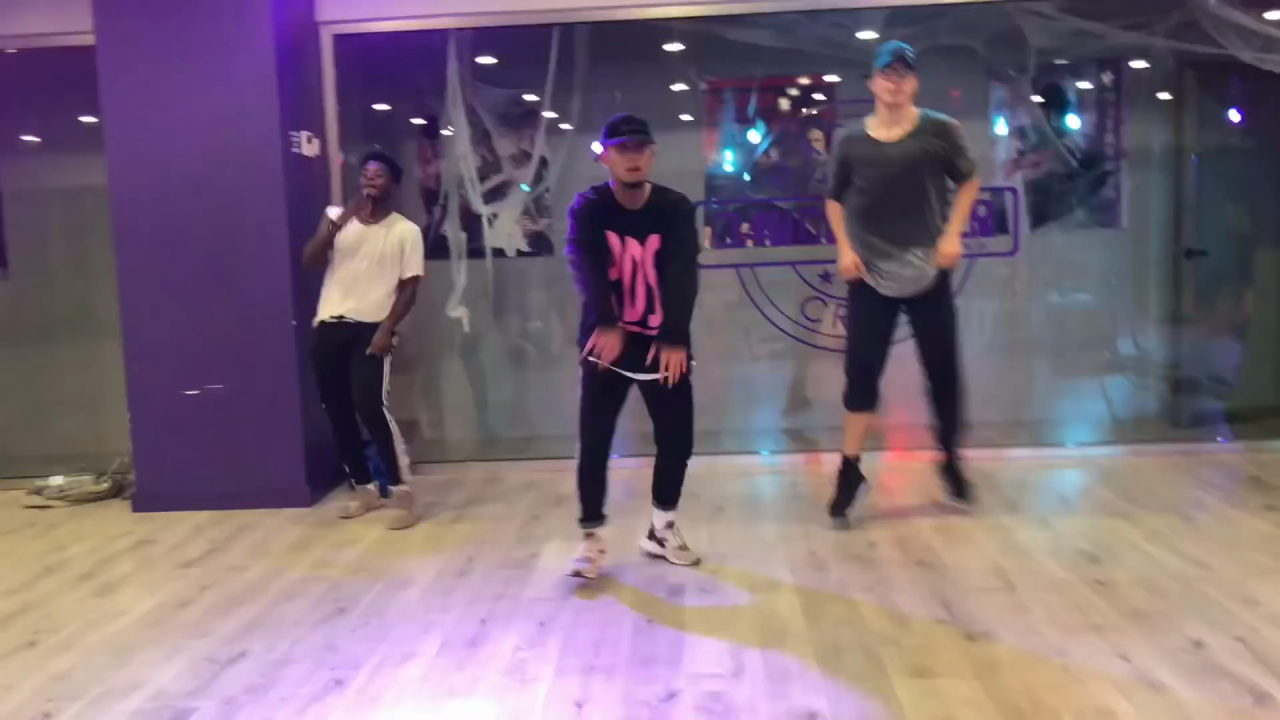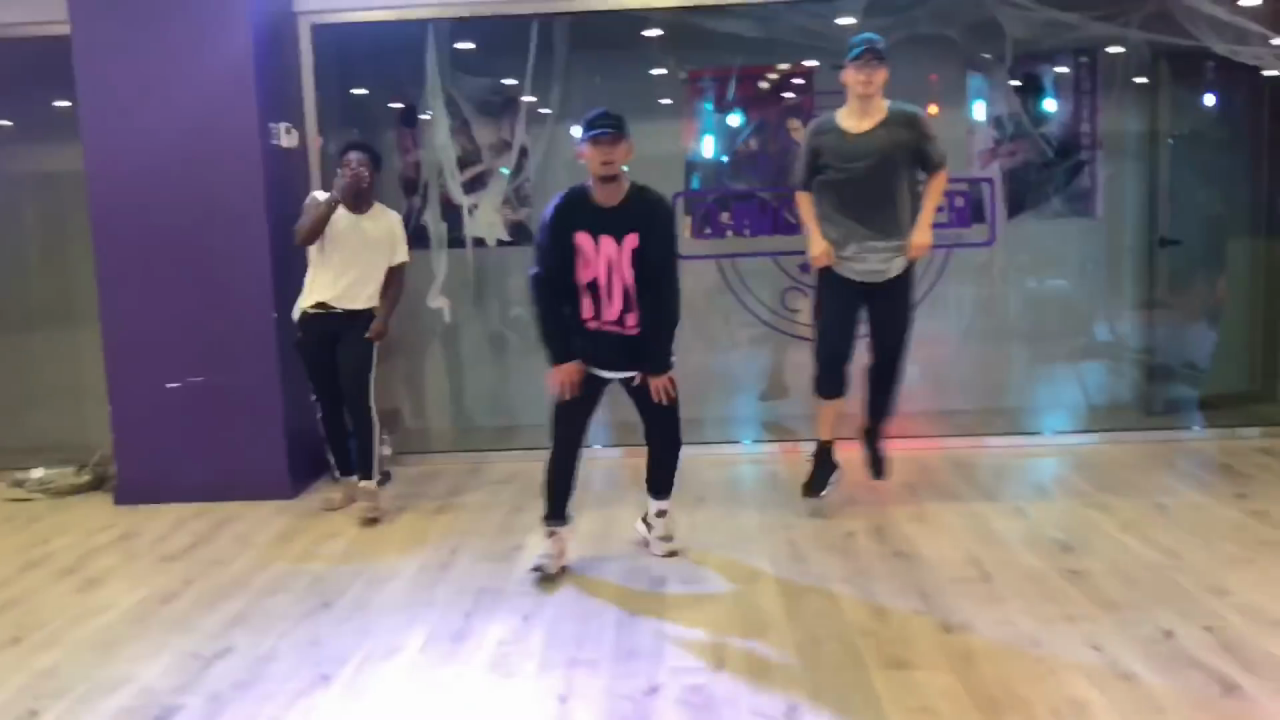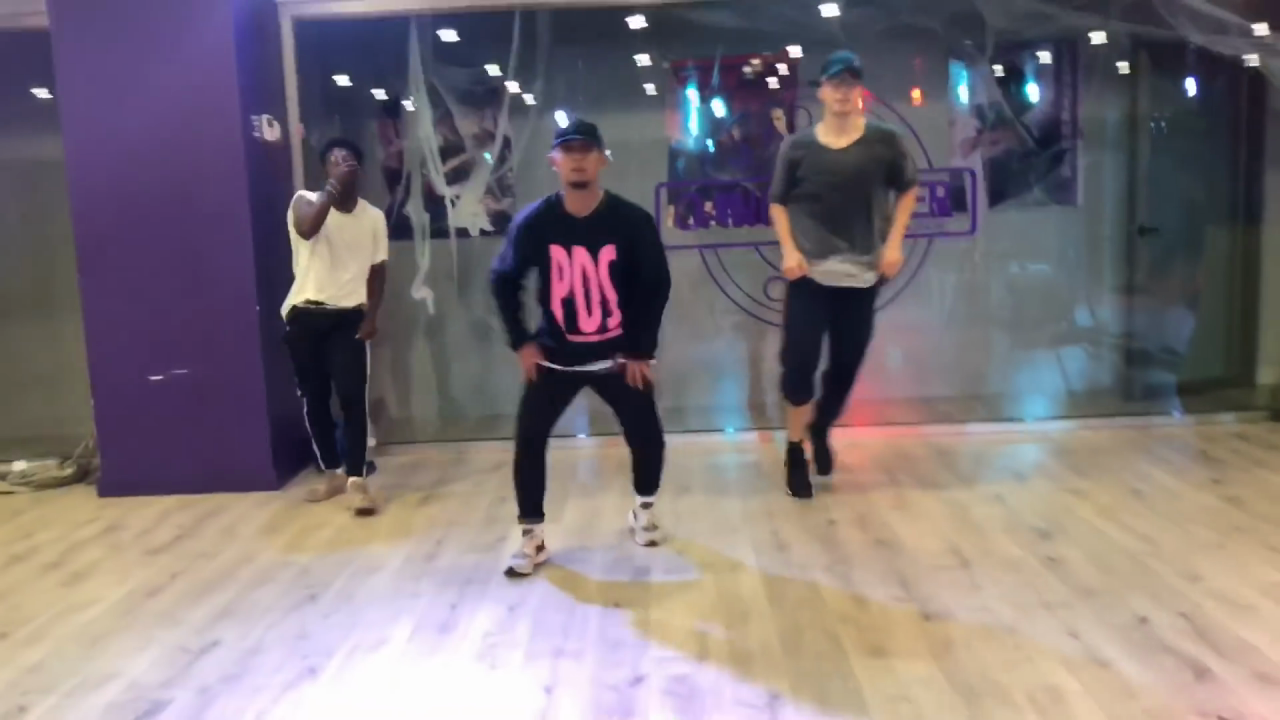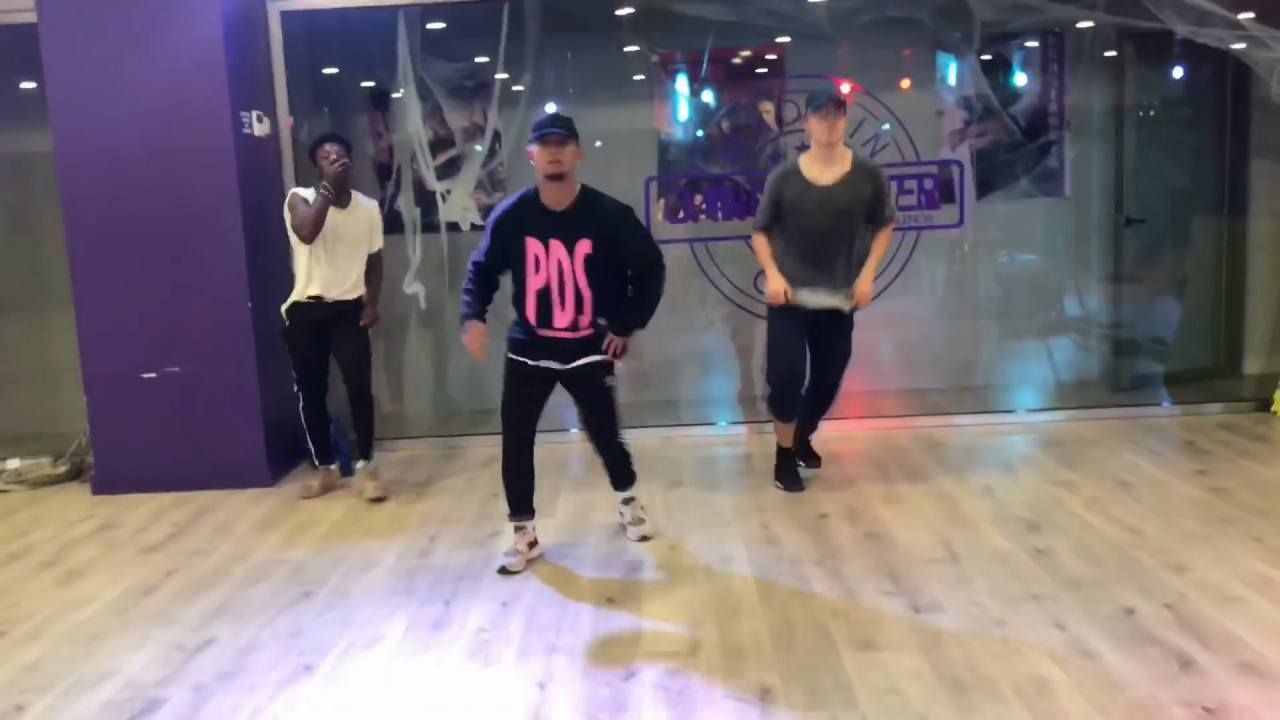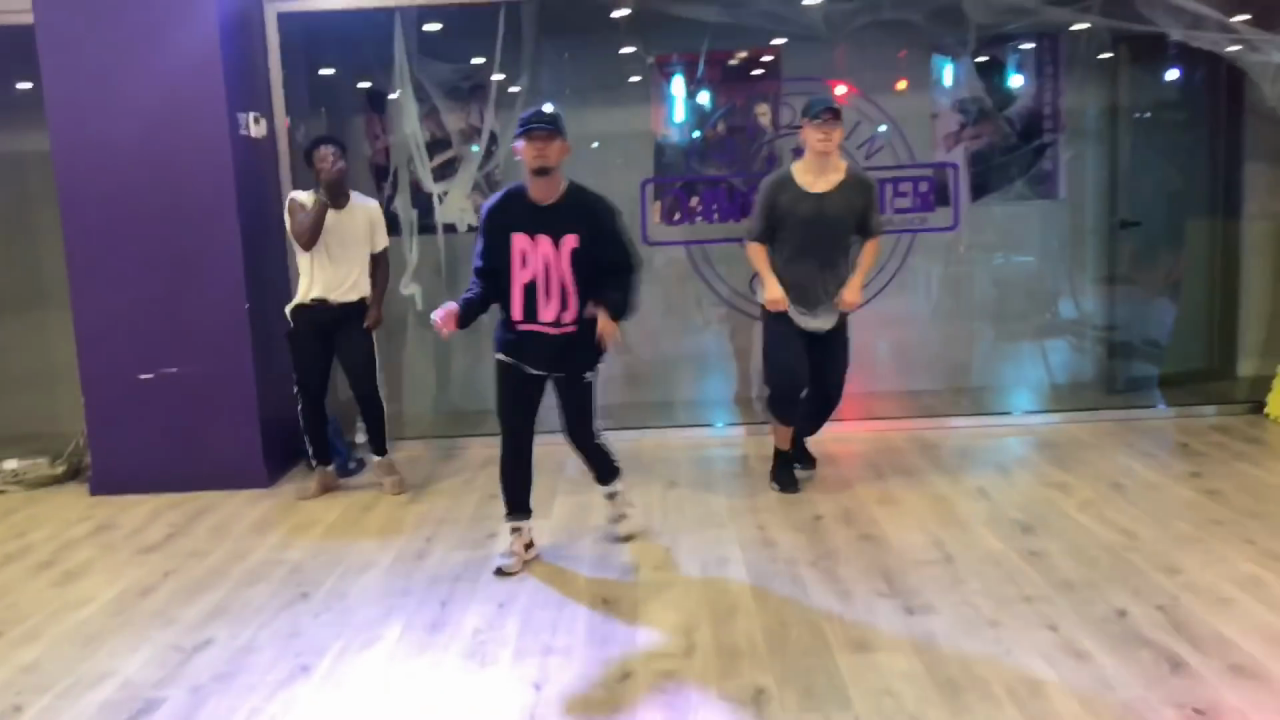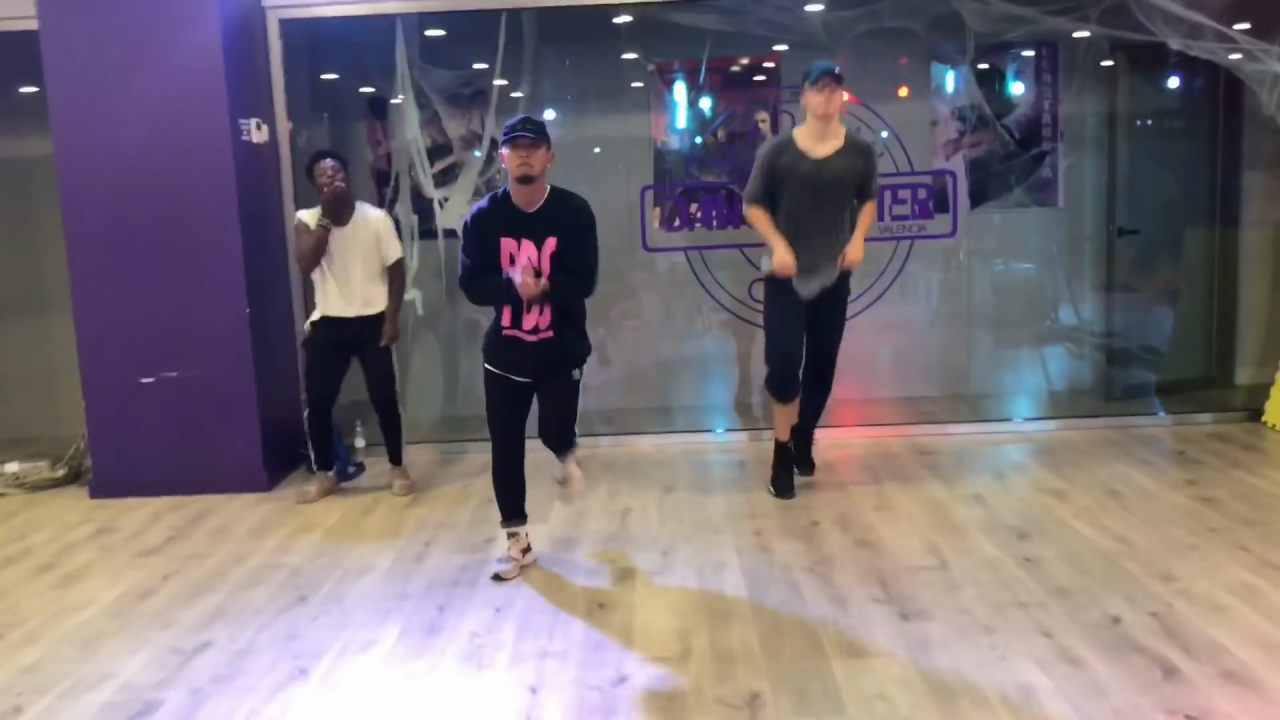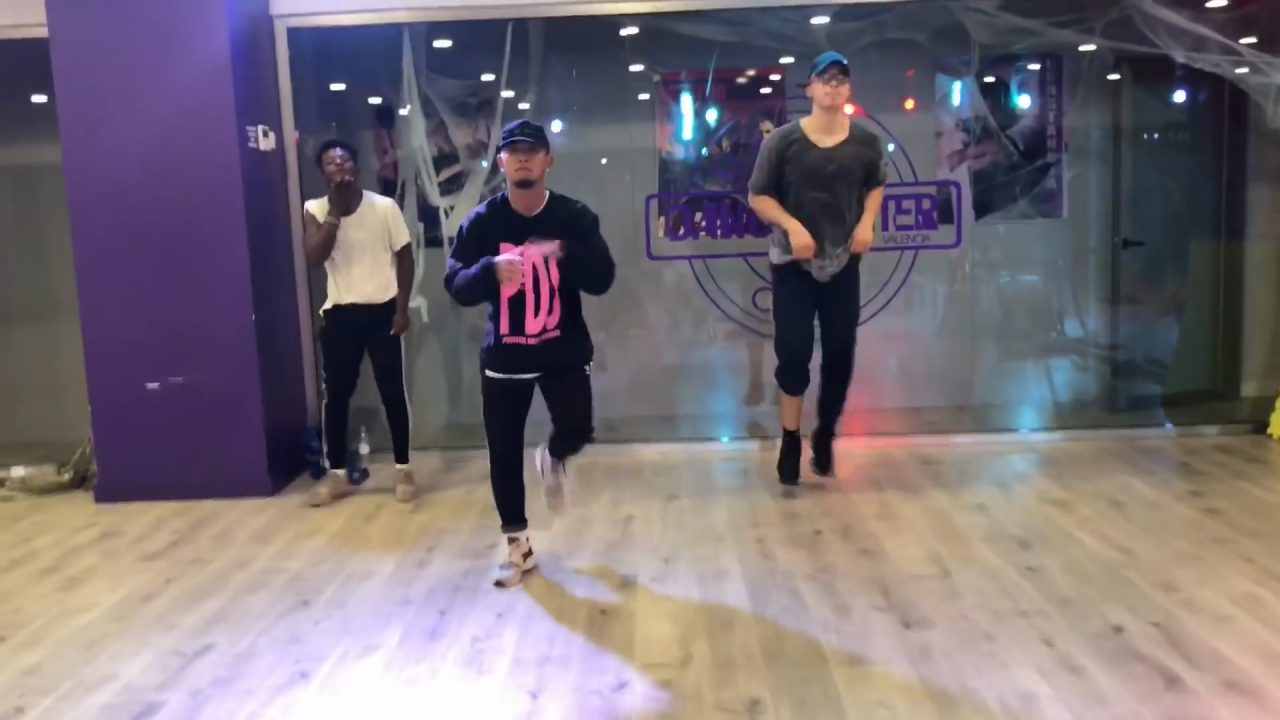
dt=0.1s
person 1, frame 1
left shoulder: (676, 210)
right shoulder: (588, 207)
left elbow: (682, 276)
right elbow: (585, 267)
left wrist: (676, 339)
right wrist: (603, 326)
left hip: (662, 346)
right hip: (607, 346)
left knee: (677, 439)
right knee: (595, 441)
left ankle: (661, 530)
right ankle: (593, 539)
person 1, frame 2
left shoulder: (654, 210)
right shoulder: (564, 210)
left elbow: (662, 287)
right elbow: (546, 285)
left wrist: (659, 360)
right wrist: (561, 355)
left hip: (640, 346)
right hip: (581, 347)
left knee: (666, 434)
right knee: (565, 442)
left ankle: (656, 517)
right ankle: (556, 536)
person 1, frame 3
left shoulder: (632, 221)
right shoulder: (534, 221)
left elbow: (656, 285)
right elbow: (505, 279)
left wrist: (643, 348)
right wrist: (520, 339)
left hip: (616, 353)
right hip: (556, 353)
left knee: (646, 435)
right knee: (530, 439)
left ankle: (644, 510)
right ankle: (532, 535)
person 1, frame 4
left shoulder: (610, 215)
right shoulder: (511, 215)
left elbow: (650, 270)
right elbow: (483, 270)
left wrist: (627, 326)
right wrist: (473, 315)
left hip: (590, 349)
right hip: (530, 348)
left knee: (605, 436)
right knee: (515, 439)
left ankle: (627, 502)
right ankle: (523, 533)
person 1, frame 5
left shoulder: (592, 208)
right shoulder: (499, 211)
left elbow: (621, 268)
right elbow: (486, 278)
left wrist: (611, 309)
right wrist: (460, 310)
left hip: (574, 346)
right hip: (517, 346)
left knee: (581, 433)
right knee: (515, 439)
left ankle: (613, 491)
right ankle: (520, 535)
person 1, frame 6
left shoulder: (574, 212)
right shoulder: (484, 217)
left elbow: (582, 282)
right elbow: (474, 285)
left wrist: (541, 289)
right wrist: (514, 285)
left hip: (560, 350)
right hip: (505, 353)
left knee: (555, 432)
right knee: (506, 447)
left ankle: (564, 454)
right ankle: (516, 540)
person 1, frame 7
left shoulder: (572, 215)
right shoulder: (481, 221)
left elbow: (600, 280)
right elbow: (458, 286)
left wrist: (576, 256)
right wrist: (496, 267)
left hip: (563, 350)
right hip: (504, 355)
left knee: (576, 430)
right knee: (504, 453)
left ankle: (553, 463)
right ankle: (517, 546)
person 2, frame 1
left shoulder: (939, 131)
right shoulder: (851, 141)
left elbow: (968, 181)
right elbow: (834, 198)
left wrist: (953, 234)
right wrist: (844, 247)
left hip: (928, 270)
right hip: (870, 273)
left knee: (942, 368)
right knee: (862, 368)
left ankle: (949, 460)
right ankle: (850, 470)
person 2, frame 2
left shoulder: (908, 122)
right shoulder: (821, 130)
left elbow: (937, 171)
right elbow: (803, 189)
left wrist: (924, 225)
right wrist: (814, 236)
left hip: (894, 258)
right hip: (838, 261)
left knee: (889, 355)
right knee: (831, 353)
left ankle: (873, 436)
right ankle: (824, 454)
person 2, frame 3
left shoulder: (885, 141)
right shoulder: (798, 146)
left elbow: (907, 191)
right elbow: (778, 201)
left wrist: (895, 242)
right wrist: (788, 248)
left hip: (862, 273)
right hip: (809, 272)
left knee: (846, 363)
right knee: (799, 359)
left ankle: (819, 432)
right ankle: (796, 452)
person 2, frame 4
left shoulder: (867, 175)
right shoulder: (784, 176)
left elbow: (883, 225)
right elbow: (761, 232)
left wrist: (868, 274)
right wrist: (771, 275)
left hip: (838, 297)
right hip: (790, 297)
left knee: (826, 383)
right knee: (785, 378)
left ankle: (802, 439)
right ankle: (786, 457)
person 2, frame 5
left shoulder: (860, 185)
right shoulder: (778, 185)
left elbow: (870, 236)
right elbow: (755, 240)
left wrist: (857, 282)
right wrist: (768, 282)
left hip: (832, 304)
right hip: (785, 305)
left knee: (827, 392)
right knee: (785, 382)
left ankle: (797, 440)
right ankle: (783, 458)
person 2, frame 6
left shoulder: (859, 151)
right shoulder: (777, 149)
left elbow: (868, 199)
right elbow: (753, 205)
left wrist: (857, 240)
right wrist: (777, 245)
left hip: (832, 274)
right hip: (786, 275)
left knee: (822, 365)
right knee: (784, 359)
left ankle: (803, 438)
right ankle: (782, 451)
person 2, frame 7
left shoulder: (866, 141)
right shoulder: (784, 140)
left elbow: (875, 186)
right elbow: (757, 196)
left wrist: (867, 222)
right wrist: (791, 226)
left hip: (842, 259)
right hip: (793, 261)
left knee: (841, 350)
right knee: (794, 350)
left ankle: (824, 438)
right ankle: (791, 440)
person 3, frame 1
left shoulder: (406, 231)
right shoulder: (337, 219)
left elbow: (409, 286)
right elbow: (311, 261)
left wrist: (388, 329)
right wrist: (340, 219)
left hip: (371, 330)
right hip: (331, 328)
left knee: (371, 407)
right knee: (338, 413)
left ankle: (400, 492)
right ankle: (364, 487)
person 3, frame 2
left shoulder: (389, 220)
right shoulder: (321, 201)
left elbow: (395, 274)
right elbow: (303, 238)
left wrist: (383, 316)
right wrist: (335, 196)
left hip: (359, 318)
right hip: (316, 316)
left knee: (358, 397)
right knee: (329, 403)
left ankle: (369, 486)
right ankle: (348, 479)
person 3, frame 3
left shoulder: (374, 217)
right shoulder: (306, 201)
left elbow: (377, 271)
right elbow: (306, 231)
left wrist: (371, 314)
right wrist: (332, 190)
left hip: (348, 316)
right hip: (306, 314)
left knee: (352, 395)
right knee: (314, 398)
left ankle: (357, 480)
right ankle: (334, 472)
person 3, frame 4
left shoulder: (368, 207)
right shoulder: (301, 198)
left elbow: (374, 260)
right elbow: (306, 234)
left wrist: (372, 302)
right wrist: (327, 187)
left hip: (349, 309)
right hip: (306, 309)
left knee: (359, 386)
right knee: (311, 393)
left ankle: (366, 467)
right ankle: (326, 468)
person 3, frame 5
left shoulder: (368, 207)
right shoulder: (299, 202)
left elbow: (379, 259)
right elbow: (305, 240)
left wrist: (376, 304)
right wrist: (324, 195)
left hip: (354, 310)
right hip: (310, 311)
left knee: (365, 388)
right knee: (310, 394)
left ankle: (384, 461)
right ankle: (323, 470)
person 3, frame 6
left shoulder: (376, 219)
right shoulder: (306, 220)
left elbow: (395, 270)
right elbow: (307, 264)
left wrist: (392, 318)
right wrist: (326, 215)
left hip: (371, 322)
right hip: (328, 325)
left knee: (385, 400)
right knee: (317, 402)
left ankle: (398, 468)
right ankle: (324, 474)
person 3, frame 7
left shoulder: (384, 207)
right shoulder: (315, 211)
left elbow: (405, 257)
right elbow: (315, 259)
left wrist: (402, 307)
right wrist: (335, 213)
left hip: (382, 311)
right hip: (340, 313)
left knee: (392, 392)
right knee: (336, 394)
left ankle: (403, 470)
right ankle: (337, 474)
